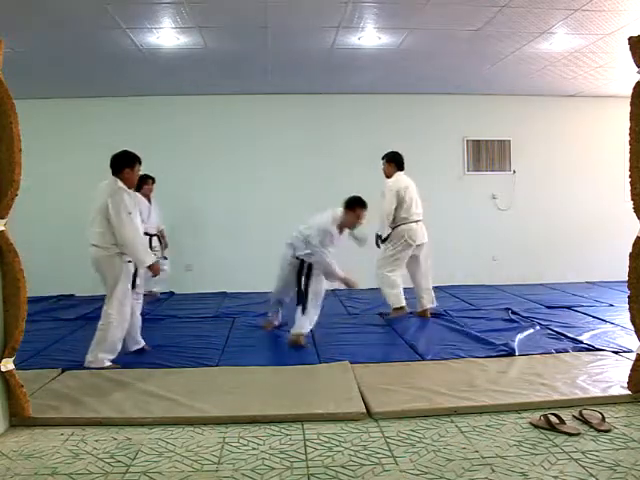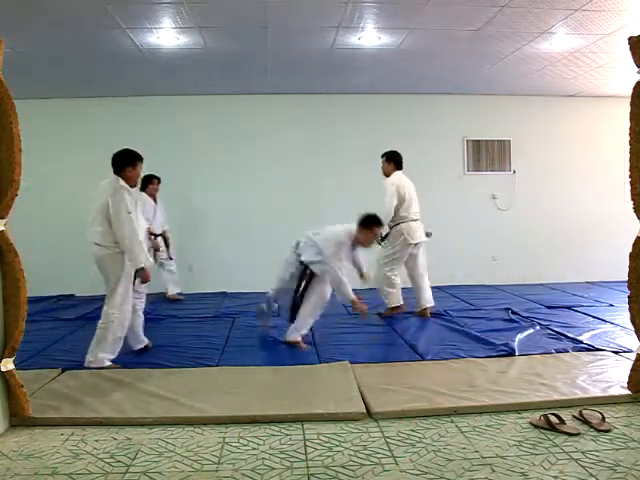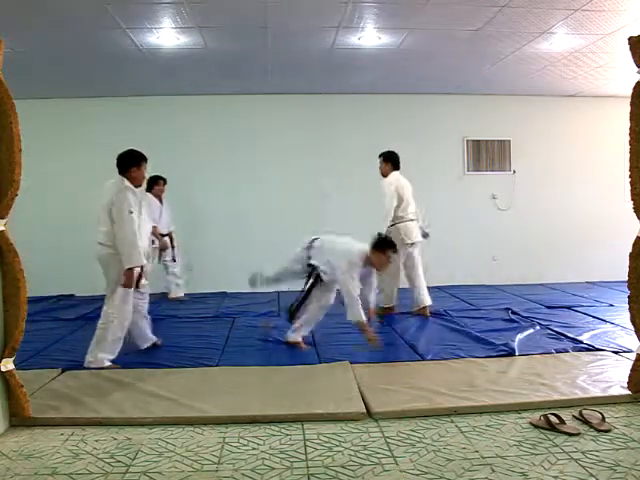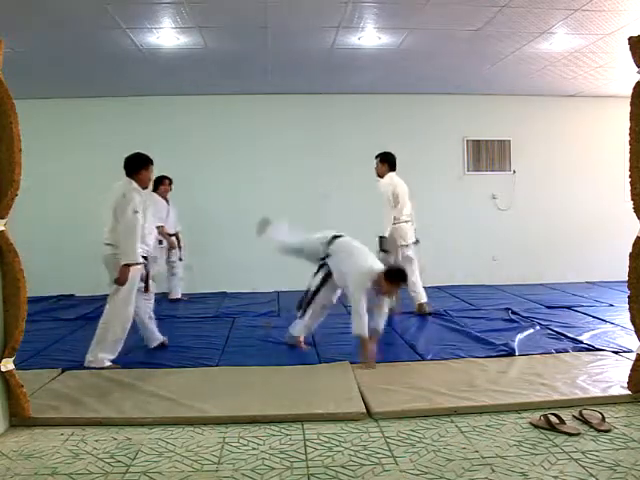
dt=0.1s
person 1, frame 1
left shoulder: (109, 188)
right shoulder: (120, 195)
right elbow: (129, 234)
right wrist: (149, 261)
left hip: (113, 253)
right hip: (114, 256)
left knee: (132, 299)
right knee: (117, 308)
left ankle: (135, 342)
right ankle: (98, 359)
person 1, frame 2
left shoulder: (111, 186)
right shoulder: (121, 194)
right elbow: (128, 234)
right wrist: (142, 264)
left hip: (113, 253)
right hip: (117, 255)
left knee: (135, 296)
right knee: (117, 308)
left ankle: (138, 340)
right ankle: (97, 358)
person 1, frame 3
left shoulder: (117, 187)
right shoulder: (126, 194)
right elbow: (127, 233)
right wrist: (131, 267)
left hip: (122, 255)
right hip: (119, 257)
left knee: (138, 297)
right knee: (118, 309)
left ankle: (145, 339)
right ankle: (97, 359)
person 1, frame 4
left shoulder: (127, 190)
right shoulder: (132, 195)
right elbow: (129, 232)
right wrist: (127, 265)
left hip: (130, 256)
right hip: (125, 257)
left knee: (143, 298)
right knee: (120, 309)
left ankle: (154, 339)
right ankle: (97, 358)
person 2, frame 1
left shoulder: (392, 183)
right shoulder: (409, 182)
left elbow: (387, 211)
left wrist: (380, 233)
left hip: (404, 232)
right hip: (418, 229)
left knee: (387, 268)
right knee: (420, 272)
left ankle: (399, 306)
right ankle: (425, 308)
person 2, frame 2
left shoulder: (392, 182)
right shoulder: (407, 181)
left elbow: (388, 209)
right wrist: (424, 228)
left hip: (402, 231)
right hip: (416, 228)
left knee: (388, 267)
right knee: (418, 270)
left ankle: (395, 304)
right ankle: (424, 307)
person 2, frame 3
left shoulder: (389, 182)
right shoulder: (404, 181)
left elbow: (388, 209)
right wrist: (420, 227)
left hip: (399, 230)
right hip: (412, 228)
left knee: (389, 270)
right knee: (415, 270)
left ankle: (388, 306)
right ankle: (423, 306)
person 2, frame 4
left shoulder: (385, 183)
right shoulder: (400, 183)
left elbow: (386, 211)
left wrist: (383, 236)
right wrist: (411, 230)
left hip: (394, 232)
right hip: (406, 230)
right knee: (411, 270)
right ankle: (421, 303)
person 3, frame 1
left shoulder: (340, 216)
right shoulder: (326, 228)
right elbow: (325, 261)
left wrist: (356, 237)
right wrist: (343, 278)
left hip: (314, 259)
right hip: (296, 255)
left knee: (315, 291)
right knee: (282, 291)
left ankle: (299, 332)
right ankle: (274, 318)
person 3, frame 2
left shoulder: (354, 235)
right shoulder: (340, 241)
left elbow: (351, 253)
right elbow: (337, 276)
left wrist: (360, 269)
right wrist: (353, 301)
right hip: (302, 258)
left knee: (319, 298)
right knee: (283, 286)
left ankle: (294, 335)
right ankle: (267, 306)
person 3, frame 3
left shoulder: (370, 263)
right shoulder: (350, 261)
left elbow: (369, 283)
right elbow: (351, 296)
left wrist: (370, 305)
right wrist: (364, 327)
right hip: (312, 254)
left knee: (323, 302)
right knee: (284, 275)
left ankle: (294, 335)
right ankle: (261, 279)
person 3, frame 4
left shoulder: (383, 276)
right shoulder: (361, 277)
left elbow: (381, 311)
right elbow: (358, 312)
left wrist: (374, 337)
right wrist: (365, 345)
left knee: (323, 301)
right knee: (293, 253)
person 4, frame 1
left shoulder: (152, 201)
right shoulder: (134, 200)
left elbow: (158, 222)
left wrist: (164, 238)
left hip: (154, 240)
left ankle: (151, 288)
person 4, frame 2
left shoulder: (157, 201)
right shoulder: (140, 200)
left wrist: (167, 240)
right wrist: (152, 240)
left hip: (159, 239)
right hip: (146, 239)
left knee: (169, 265)
left ankle: (172, 292)
person 4, frame 3
left shoulder: (163, 202)
right shoulder: (146, 200)
left wrist: (170, 239)
right wrist: (161, 239)
left hip: (166, 239)
right hip: (152, 240)
left knee: (172, 267)
left ankle: (175, 293)
person 4, frame 4
left shoulder: (169, 203)
right shoulder: (152, 200)
right elbow: (156, 223)
left wrist: (178, 240)
right wrist: (168, 239)
left hip: (172, 240)
right hip: (160, 240)
left knee: (176, 268)
left ankle: (175, 294)
